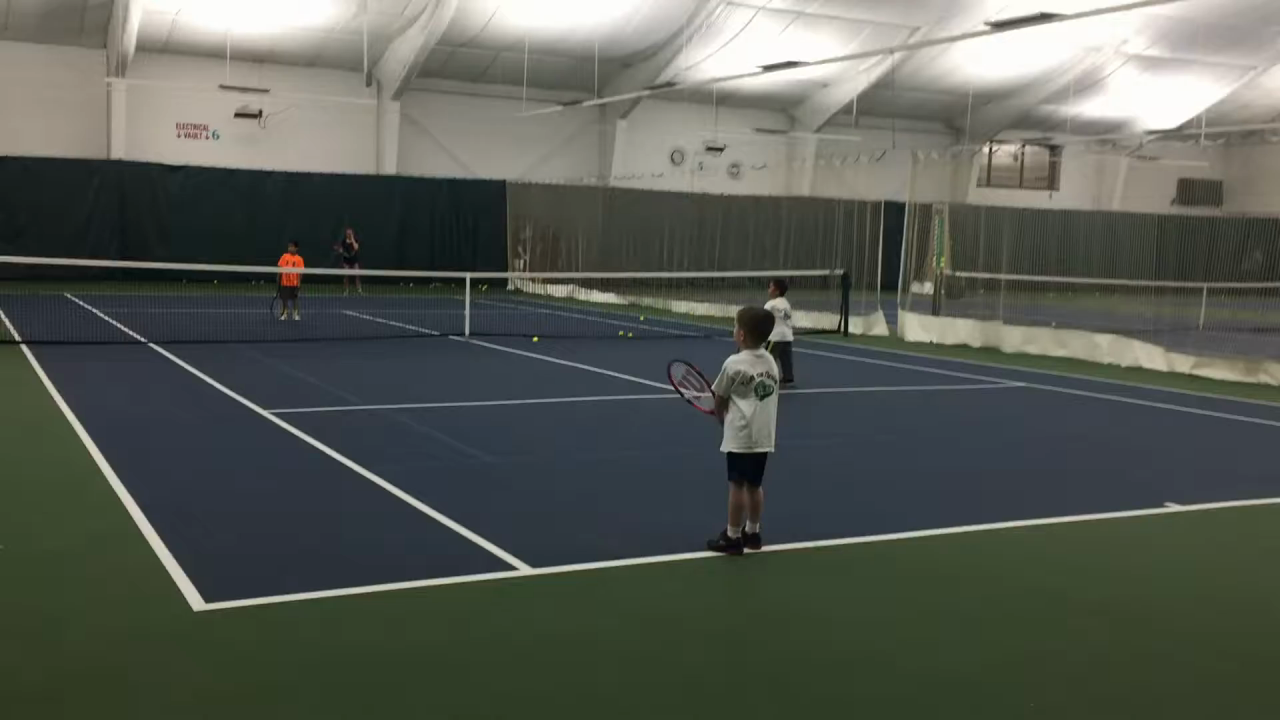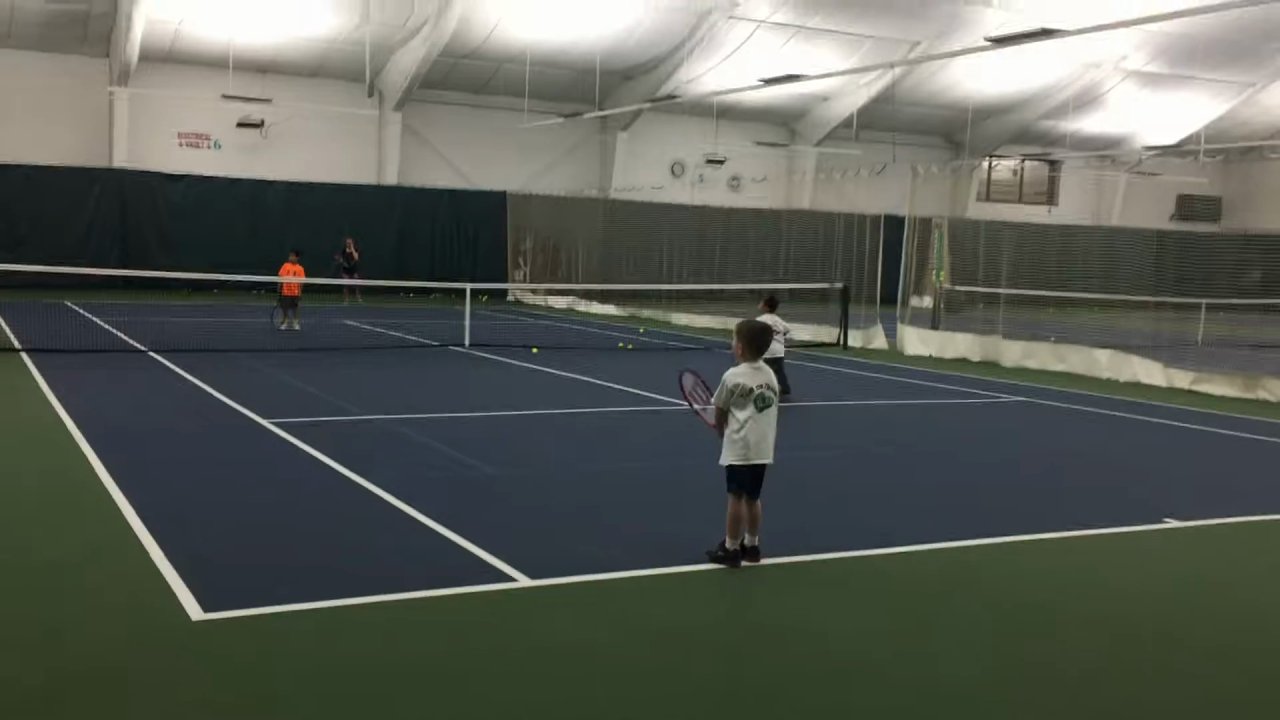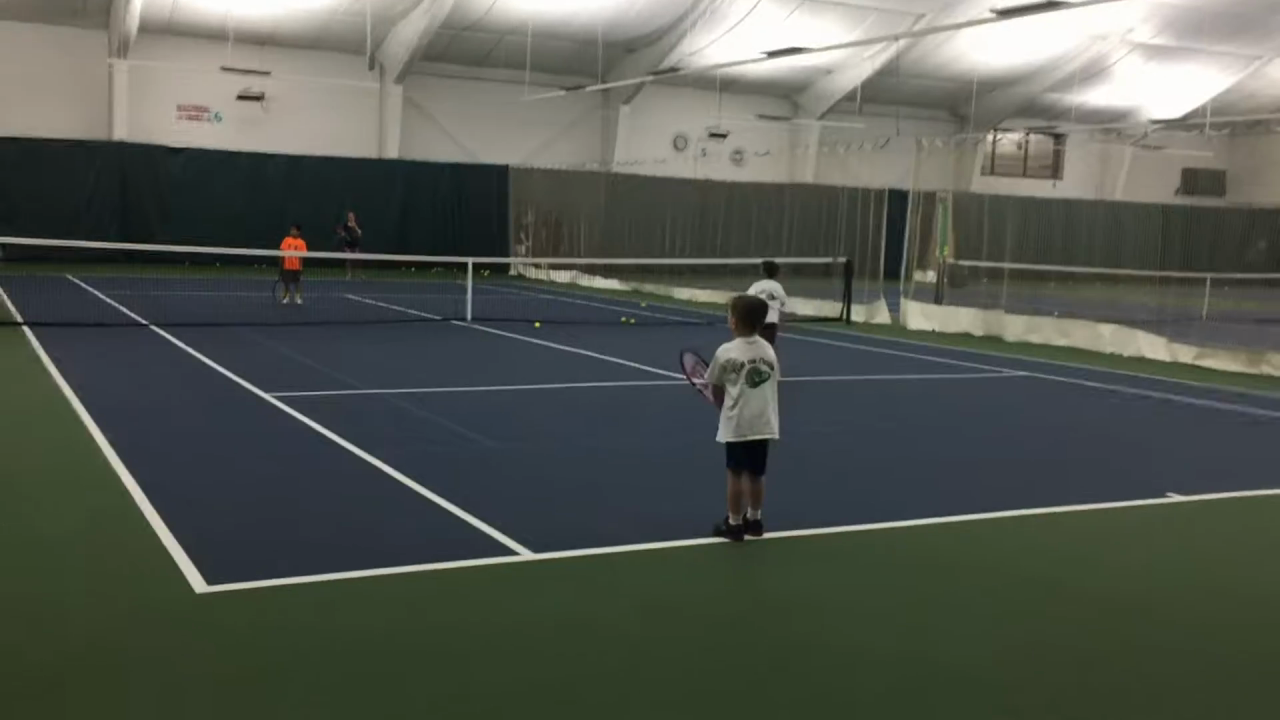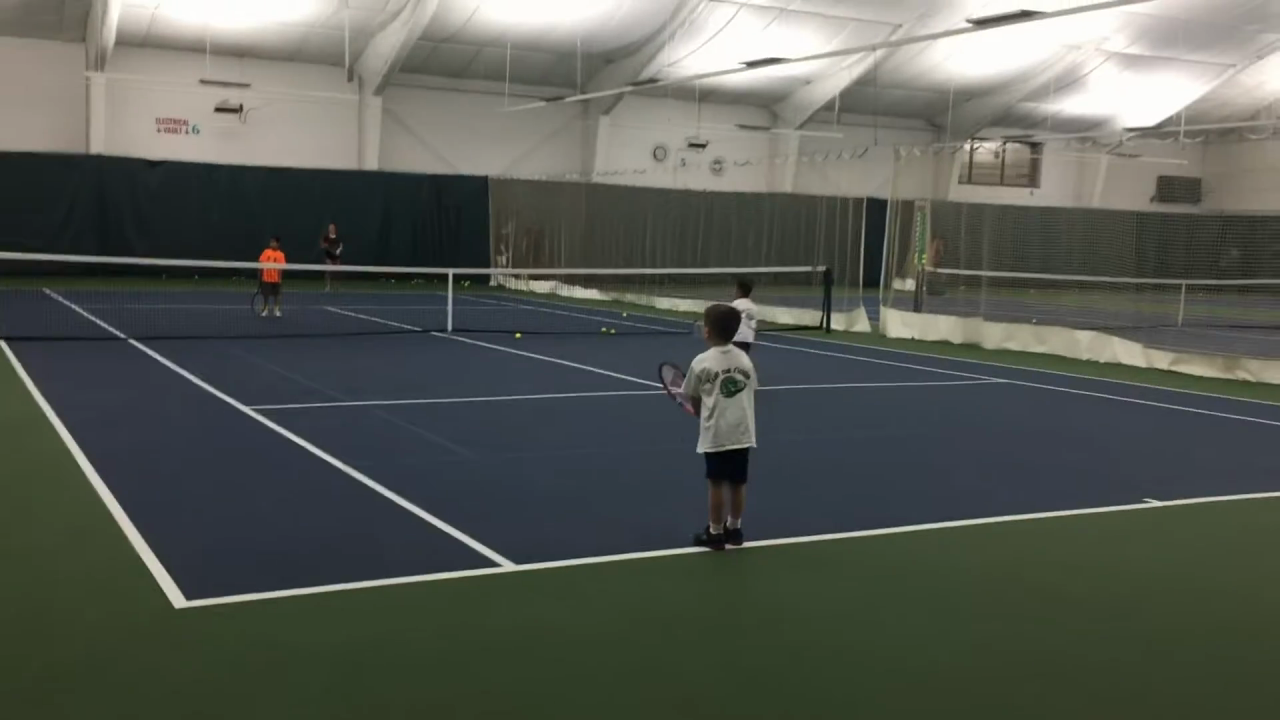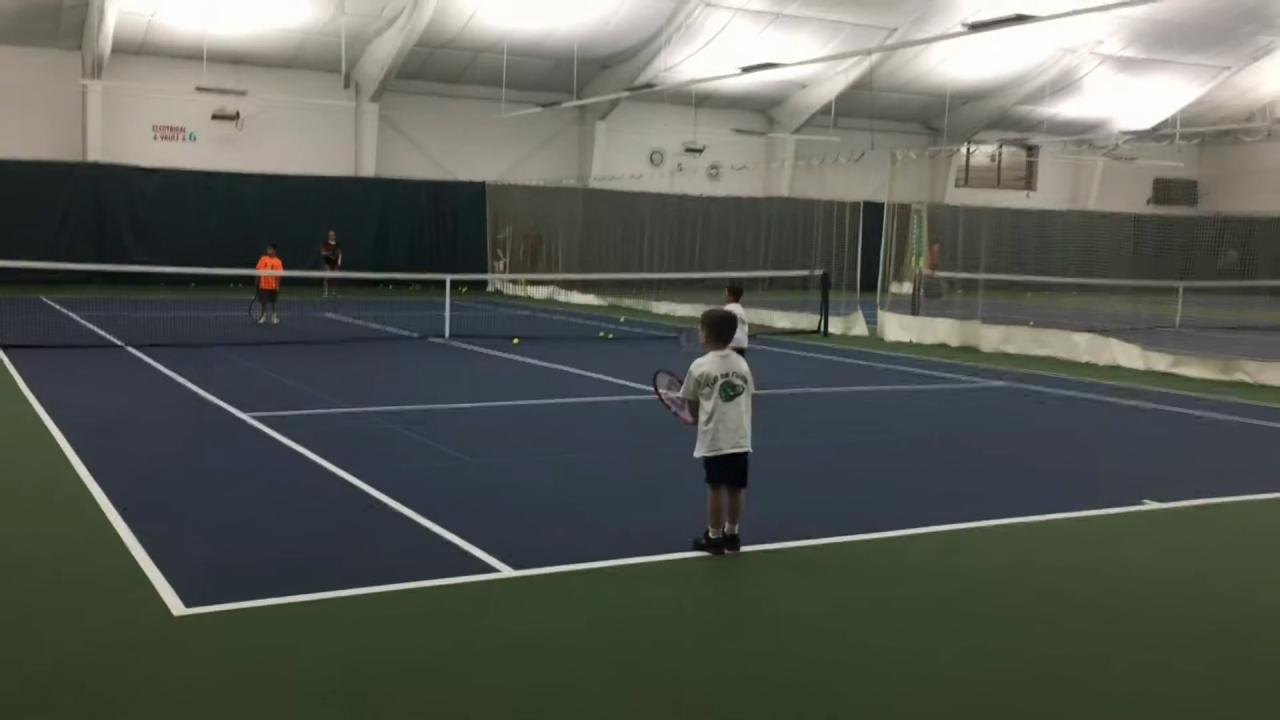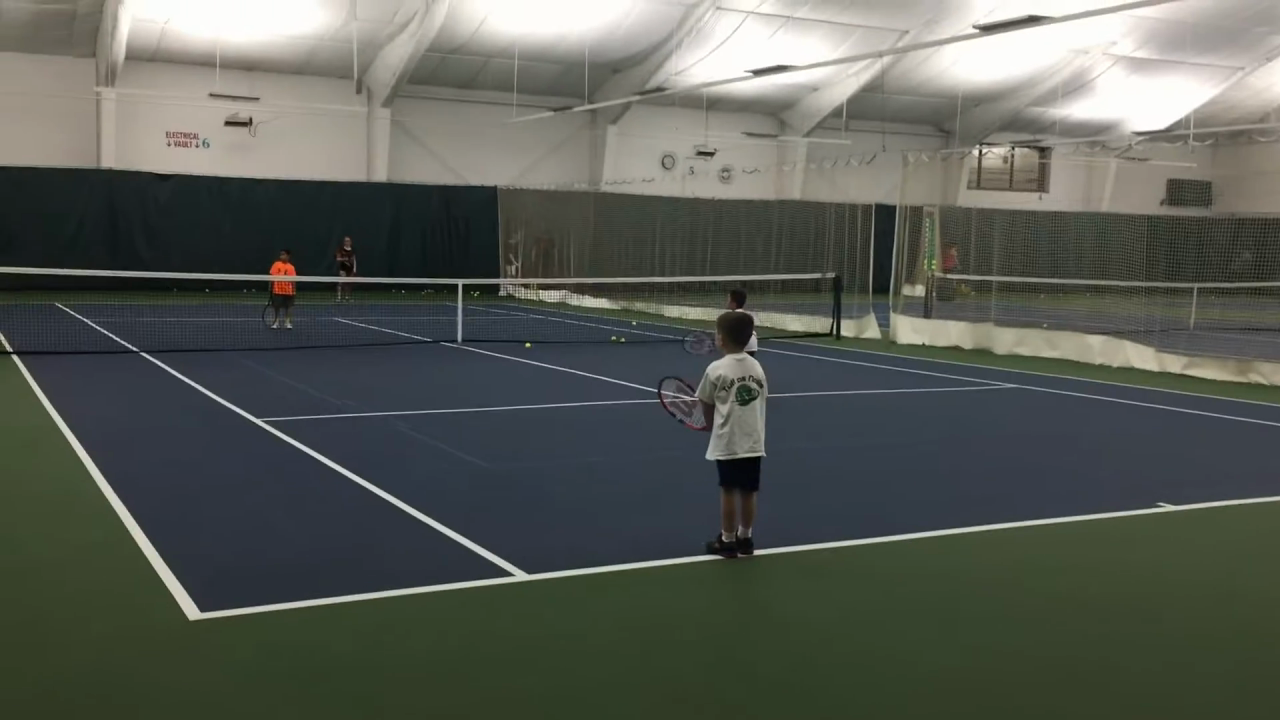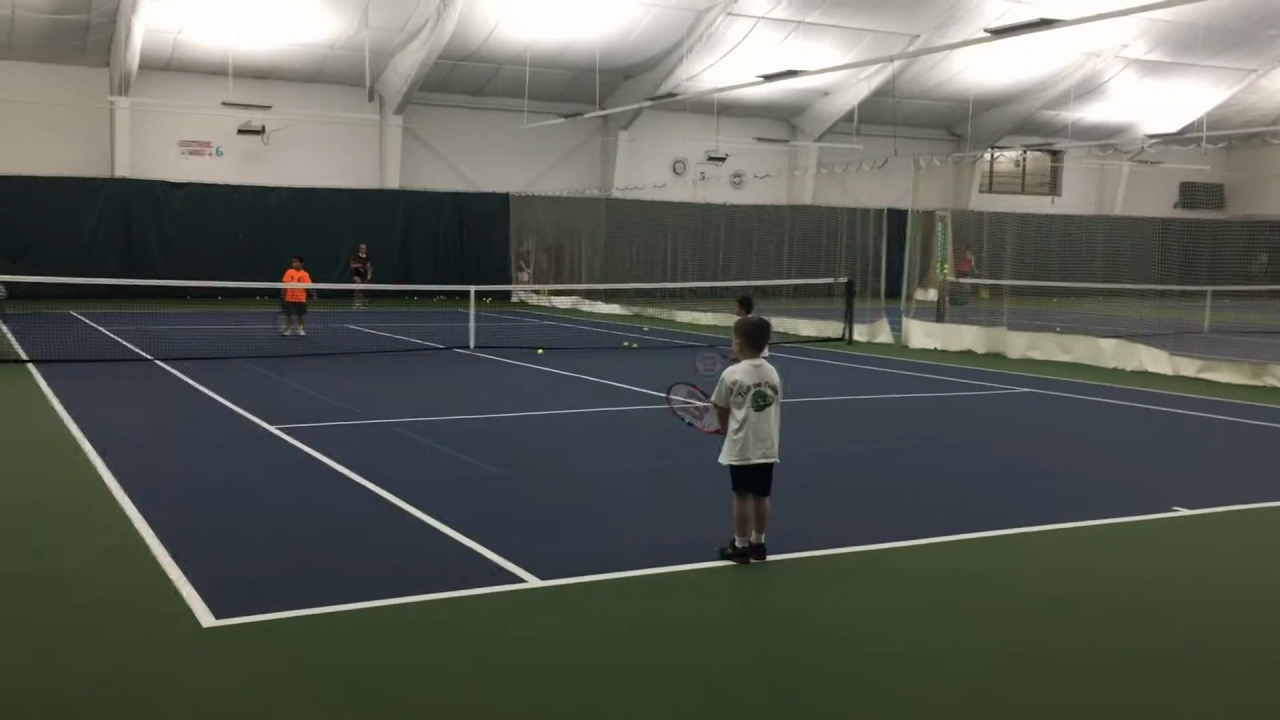
dt=0.2s
person 1, frame 1
left shoulder: (734, 363)
right shoulder: (771, 362)
left elbow: (720, 399)
right elbow: (764, 396)
left wrist: (721, 417)
left hip: (741, 436)
right hip: (763, 436)
left knee: (737, 485)
right knee: (754, 485)
left ankle: (733, 537)
right ankle: (752, 532)
person 1, frame 2
left shoulder: (733, 376)
right shoulder: (770, 375)
left elbow: (720, 411)
right elbow: (768, 408)
left wrist: (721, 429)
left hip: (740, 448)
right hip: (762, 448)
left knee: (736, 497)
right knee: (752, 497)
left ankle: (731, 549)
right ankle: (751, 545)
person 1, frame 3
left shoulder: (726, 352)
right shoulder: (768, 350)
left elbow: (716, 388)
right elbow: (772, 382)
left wrist: (723, 406)
left hip: (738, 424)
right hip: (763, 423)
left knee: (736, 474)
right knee: (756, 474)
left ankle: (734, 523)
right ankle: (754, 519)
person 1, frame 4
left shoulder: (701, 362)
right shoulder: (744, 359)
left elbow: (694, 399)
right elbow: (750, 391)
left wrist: (703, 417)
left hip: (716, 434)
right hip: (742, 433)
left knee: (717, 483)
right knee: (737, 483)
left ankle: (715, 533)
right ankle: (734, 528)
person 1, frame 5
left shoulder: (700, 366)
right shoulder: (741, 363)
left elbow: (692, 403)
right elbow: (747, 396)
left wrist: (700, 423)
left hip: (714, 439)
right hip: (740, 438)
left knee: (716, 488)
right knee: (736, 488)
left ankle: (714, 538)
right ankle: (731, 534)
person 1, frame 6
left shoulder: (716, 369)
right shoulder: (756, 367)
left elbow: (707, 405)
right elbow: (759, 400)
left wrist: (712, 427)
left hip: (728, 442)
right hip: (753, 441)
left knee: (729, 491)
right knee: (748, 491)
left ankle: (727, 541)
right ankle: (745, 538)
person 1, frame 7
left shoulder: (732, 374)
right shoulder: (772, 372)
left elbow: (722, 411)
right elbow: (773, 406)
left wrist: (726, 431)
left hip: (741, 447)
right hip: (767, 446)
left knee: (742, 496)
right knee: (761, 496)
left ankle: (741, 547)
right ankle: (758, 543)
